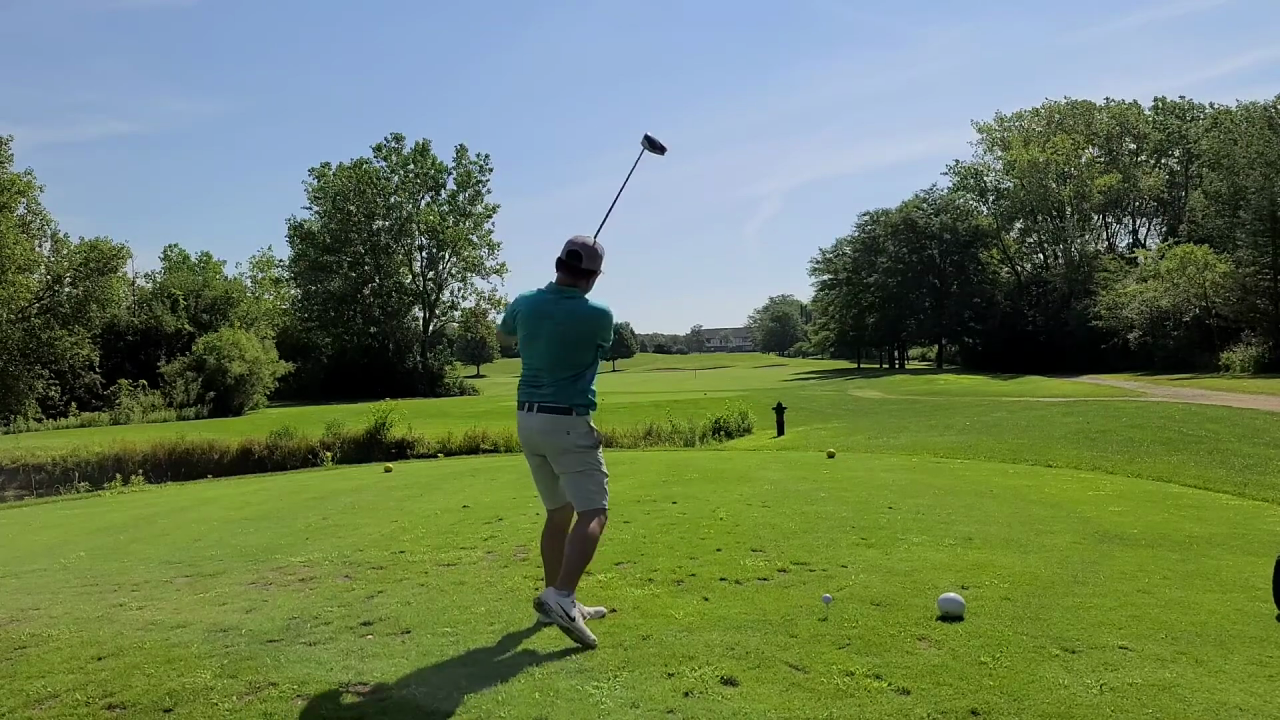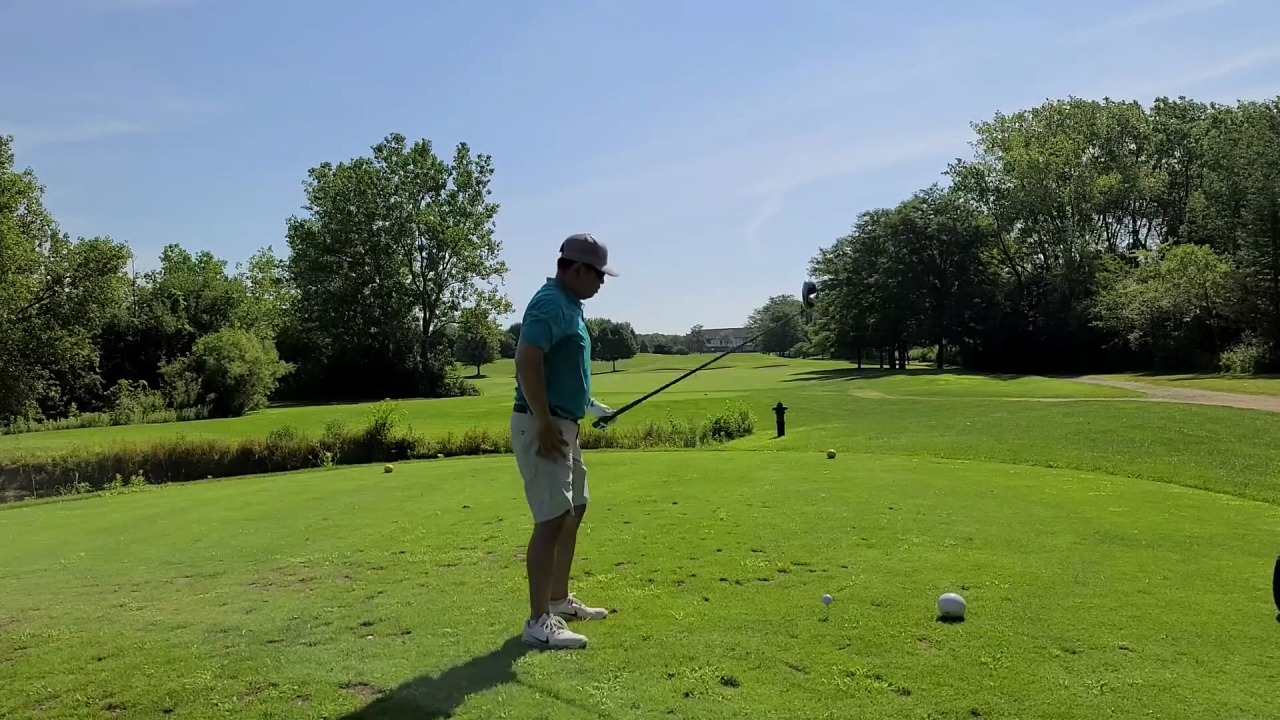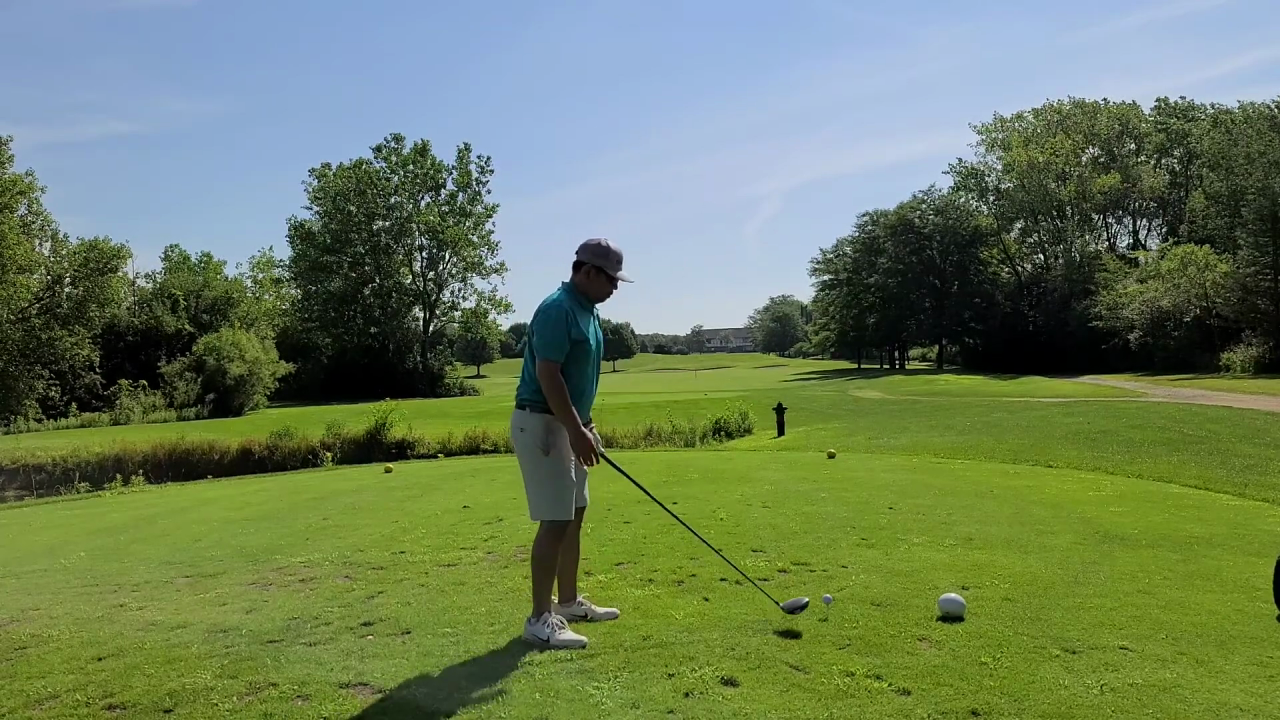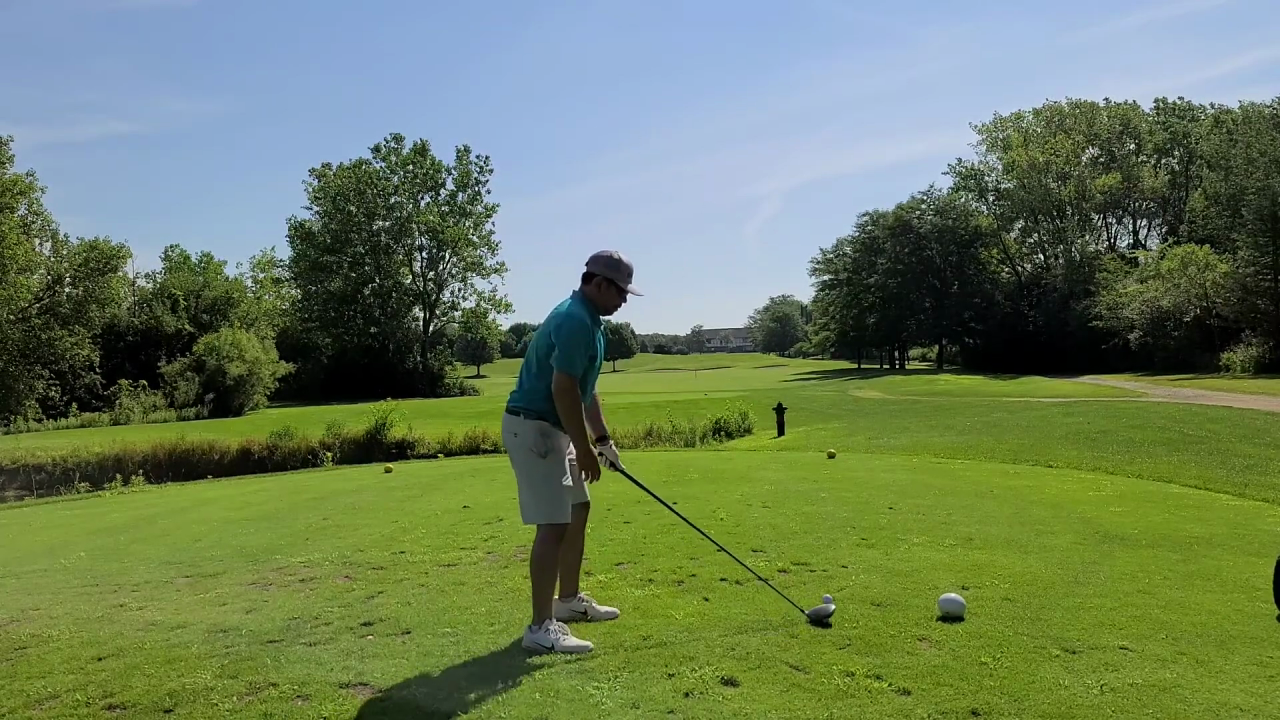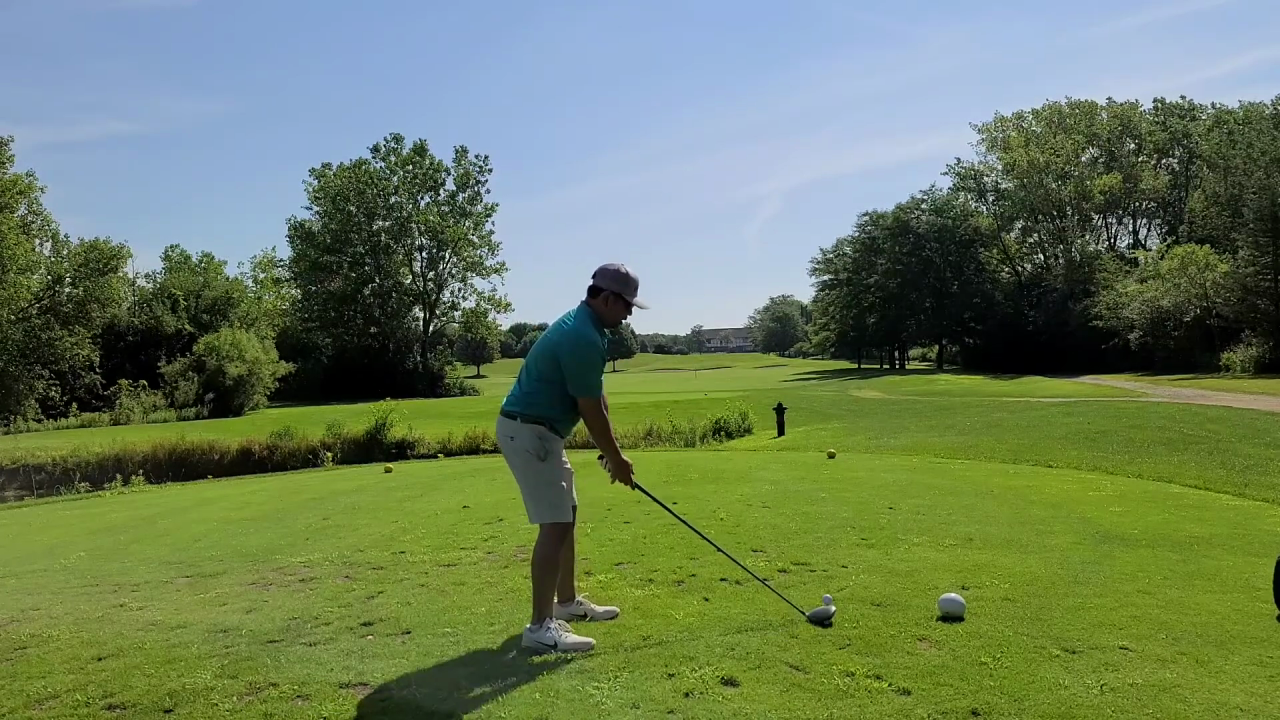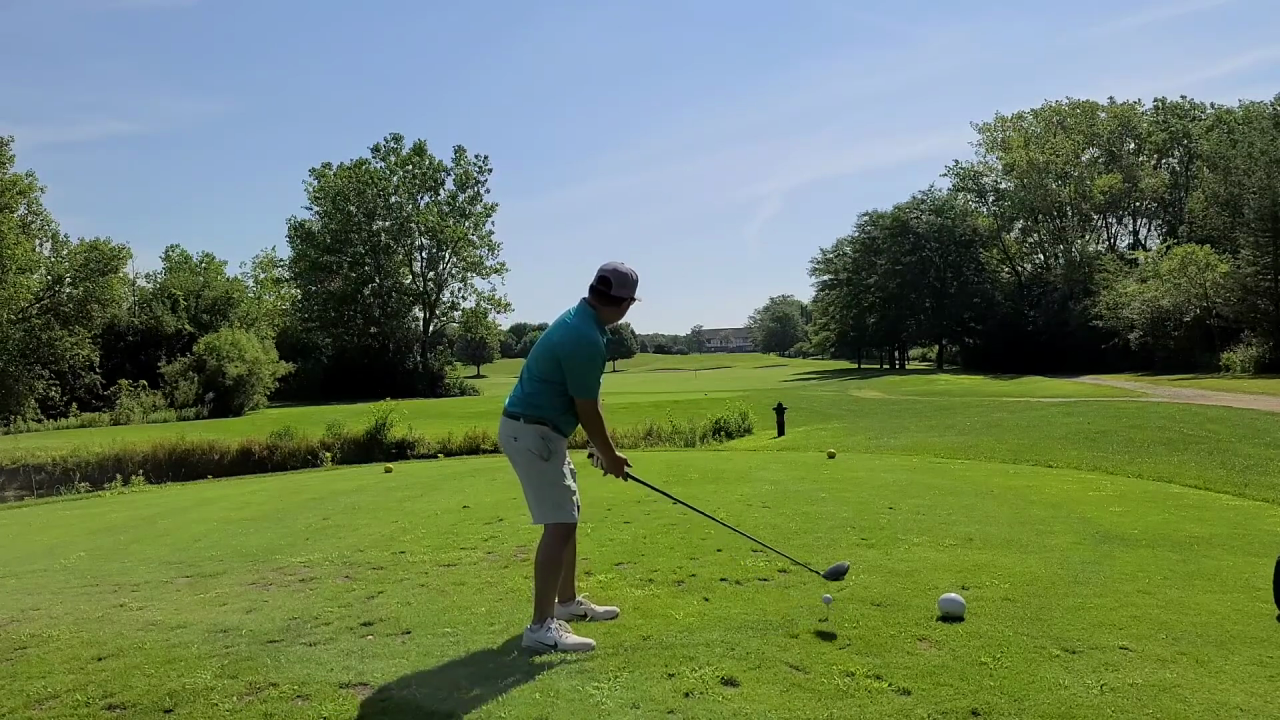
dt=0.5s
person 1, frame 1
left shoulder: (524, 304)
right shoulder: (596, 315)
left elbow: (504, 335)
left hip: (529, 419)
right hip: (567, 423)
left knee: (560, 512)
right knee: (592, 512)
left ankle: (558, 598)
right ankle: (562, 596)
person 1, frame 2
left shoulder: (566, 304)
right shoulder: (552, 303)
right elbow: (526, 359)
left wrist: (588, 405)
right wrist: (545, 421)
left hip: (561, 424)
right hip: (543, 427)
left knee: (573, 511)
right knee: (552, 520)
left ankle: (559, 600)
right ankle: (539, 622)
person 1, frame 3
left shoulder: (588, 313)
right shoulder: (557, 309)
right elbow: (547, 374)
left wrist: (586, 425)
right wrist: (576, 430)
left hip: (564, 425)
right hip: (542, 423)
left knee: (573, 516)
right knee: (555, 520)
left ankle: (568, 602)
right ankle: (540, 618)
person 1, frame 4
left shoulder: (589, 320)
right shoulder: (574, 320)
left elbow: (585, 389)
right elbow: (563, 388)
left wrist: (603, 439)
right wrist: (583, 448)
left hip: (552, 429)
right hip: (533, 428)
left knee: (577, 512)
right knee: (553, 524)
left ankle: (569, 599)
right ankle: (541, 627)
person 1, frame 5
left shoulder: (584, 326)
right shoulder: (583, 338)
left elbow: (597, 397)
right elbow: (589, 408)
left wrist: (612, 447)
right wrist: (615, 458)
left hip: (537, 430)
right hip: (528, 431)
left knee: (566, 517)
right knee: (555, 524)
left ankle: (567, 602)
right ankle: (541, 626)
person 1, frame 6
left shoulder: (578, 320)
right shoulder: (586, 339)
left elbow: (586, 401)
right elbow: (586, 408)
left wrist: (602, 447)
right wrist: (609, 455)
left hip: (537, 430)
right hip: (532, 432)
left knee: (568, 517)
right knee: (559, 525)
left ankle: (567, 602)
right ankle: (541, 626)
